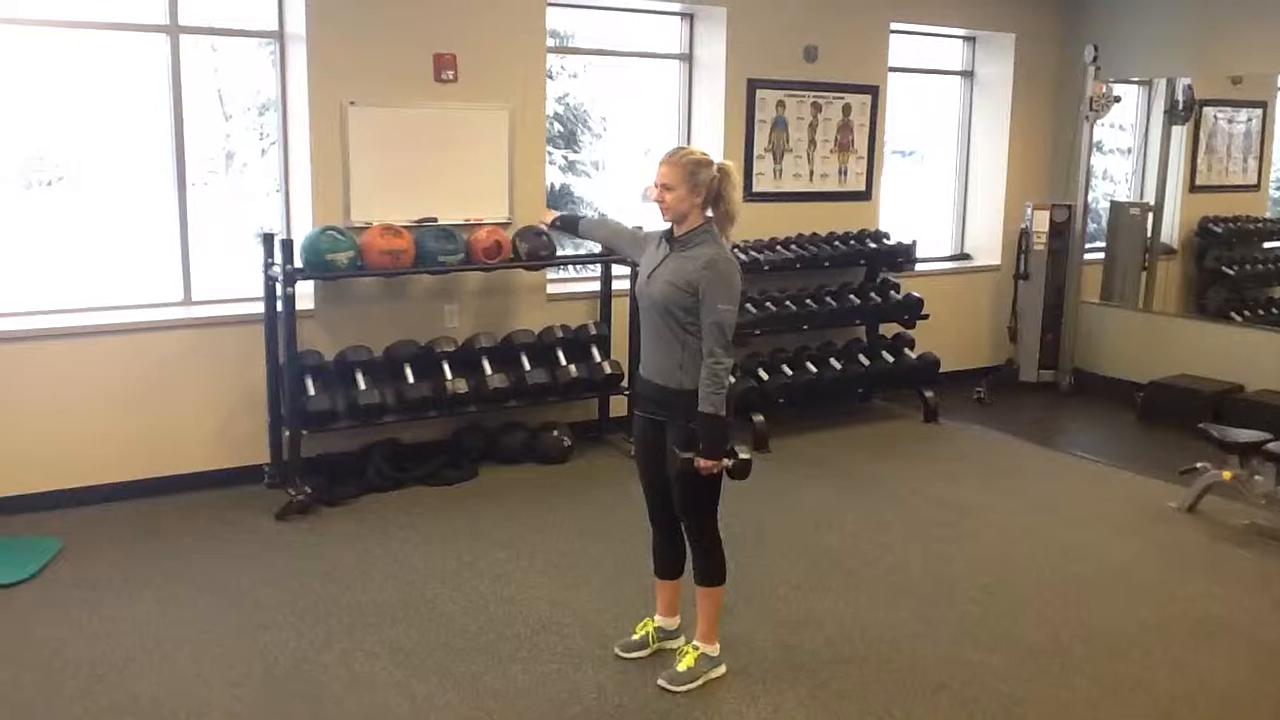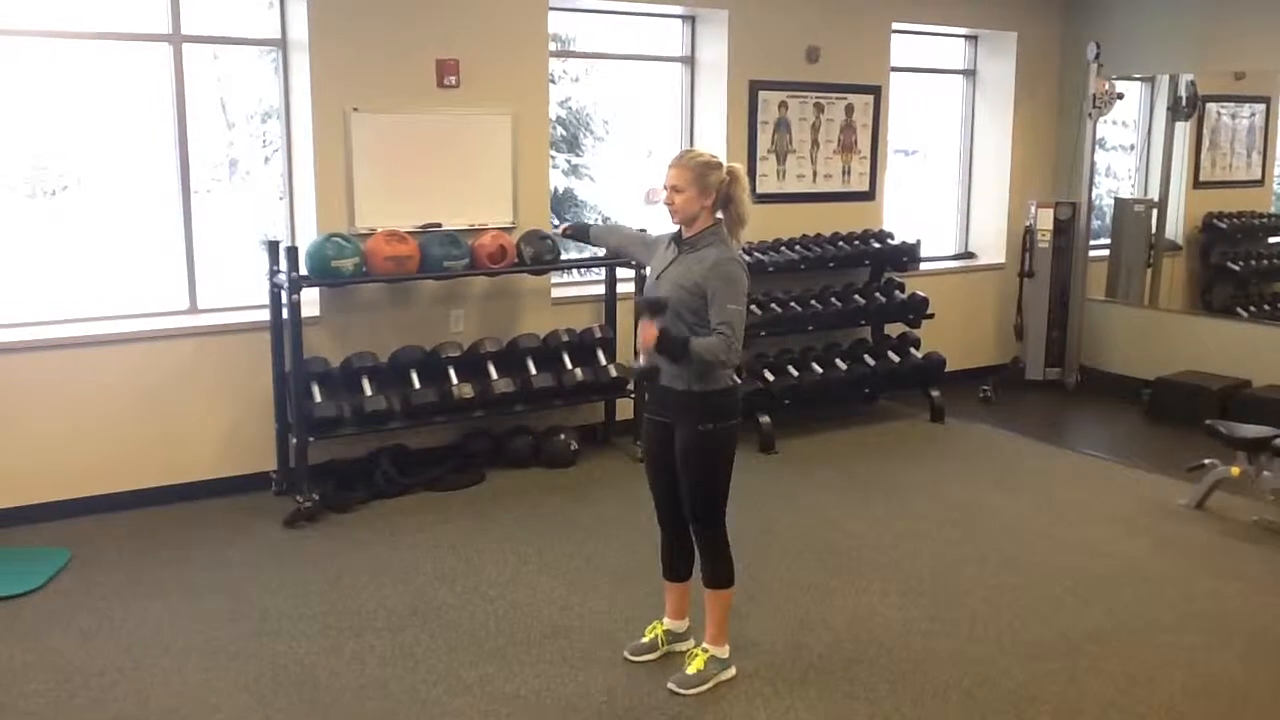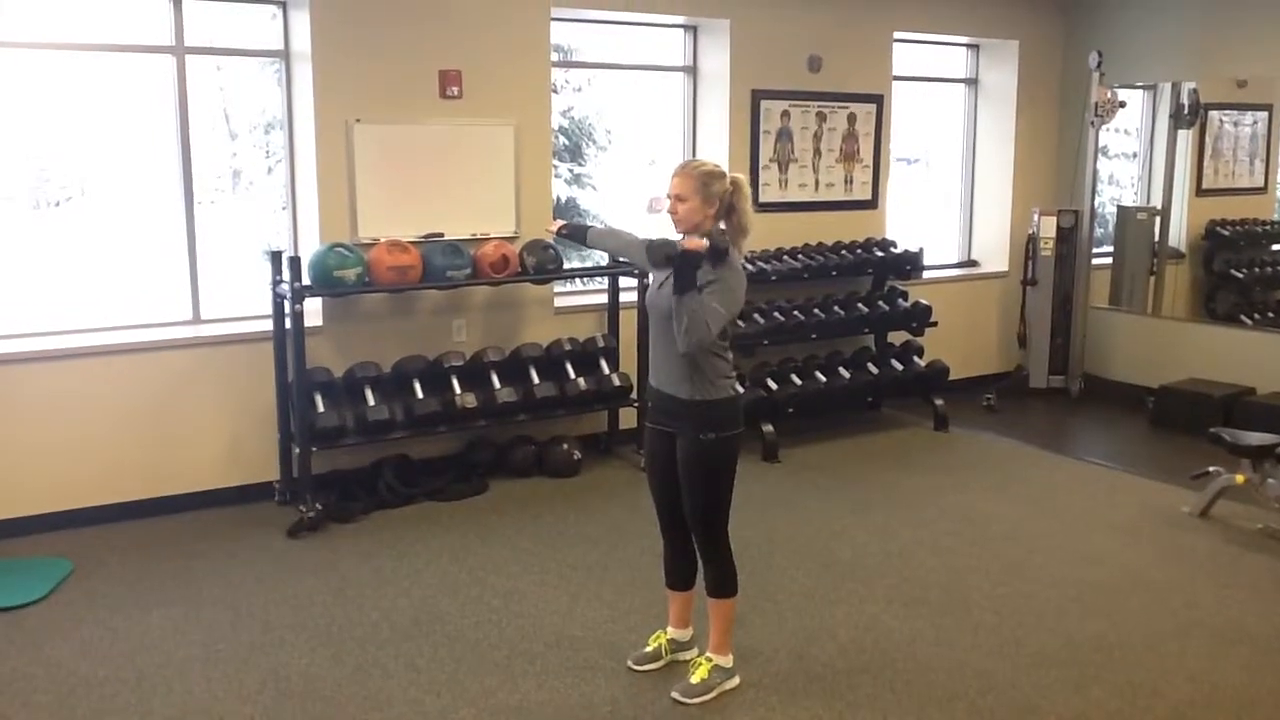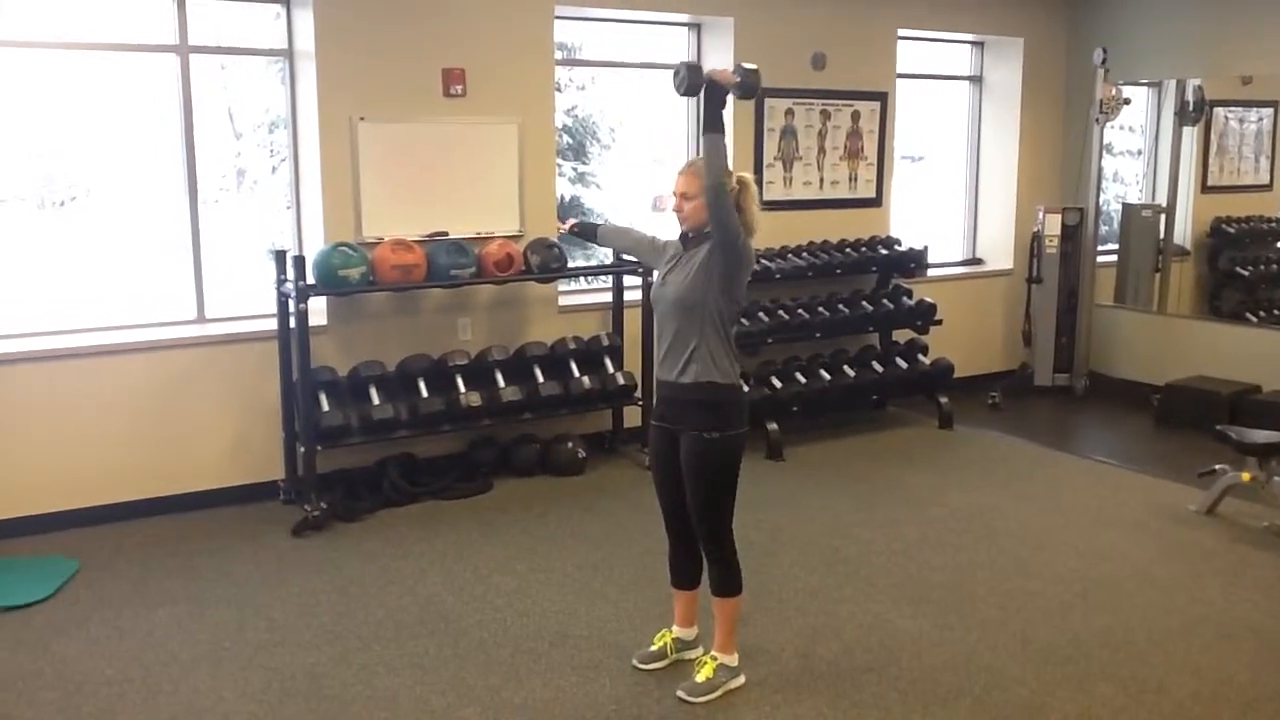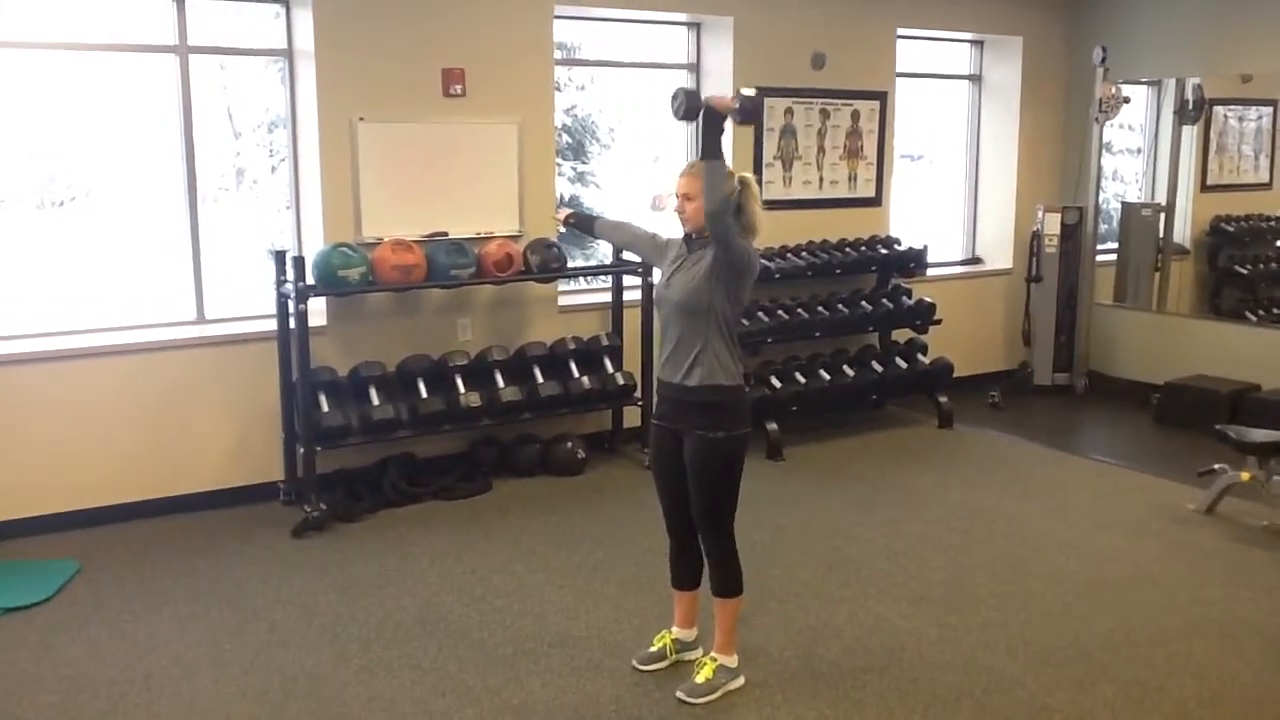
dt=1s
person 1, frame 1
left shoulder: (715, 261)
right shoulder: (657, 244)
left elbow: (718, 355)
right elbow: (615, 234)
left wrist: (711, 433)
right wrist: (563, 221)
left hip: (690, 409)
right hip: (650, 400)
left knee: (698, 526)
right knee: (662, 520)
left ankle: (707, 648)
right ankle: (665, 623)
person 1, frame 2
left shoulder: (722, 262)
right shoulder: (666, 246)
left elbow: (727, 347)
right elbow: (624, 239)
left wrist: (669, 342)
right wrist: (575, 230)
left hip: (705, 411)
right hip: (662, 404)
left knee: (706, 526)
right knee: (670, 521)
left ankle: (716, 651)
right ankle: (674, 626)
person 1, frame 3
left shoulder: (724, 268)
right shoulder: (670, 253)
left elbow: (691, 338)
right elbow: (622, 242)
left wrist: (687, 270)
right wrist: (571, 230)
left hip: (708, 418)
right hip: (664, 409)
left knee: (709, 536)
right knee: (673, 531)
left ankle: (721, 660)
right ankle: (677, 635)
person 1, frame 4
left shoulder: (729, 254)
right shoulder: (674, 250)
left elbow: (718, 187)
right elbow: (628, 238)
left wrist: (714, 106)
right wrist: (580, 229)
left hip: (713, 412)
right hip: (669, 407)
left knee: (713, 535)
right knee: (678, 531)
left ankle: (725, 659)
right ankle: (682, 634)
person 1, frame 5
left shoulder: (734, 257)
right shoulder: (677, 251)
left elbow: (720, 212)
right elbow: (628, 233)
left wrist: (712, 131)
right wrist: (577, 219)
left hip: (716, 411)
right hip: (670, 406)
left knee: (715, 534)
right knee: (679, 531)
left ankle: (725, 660)
right ankle: (683, 635)
